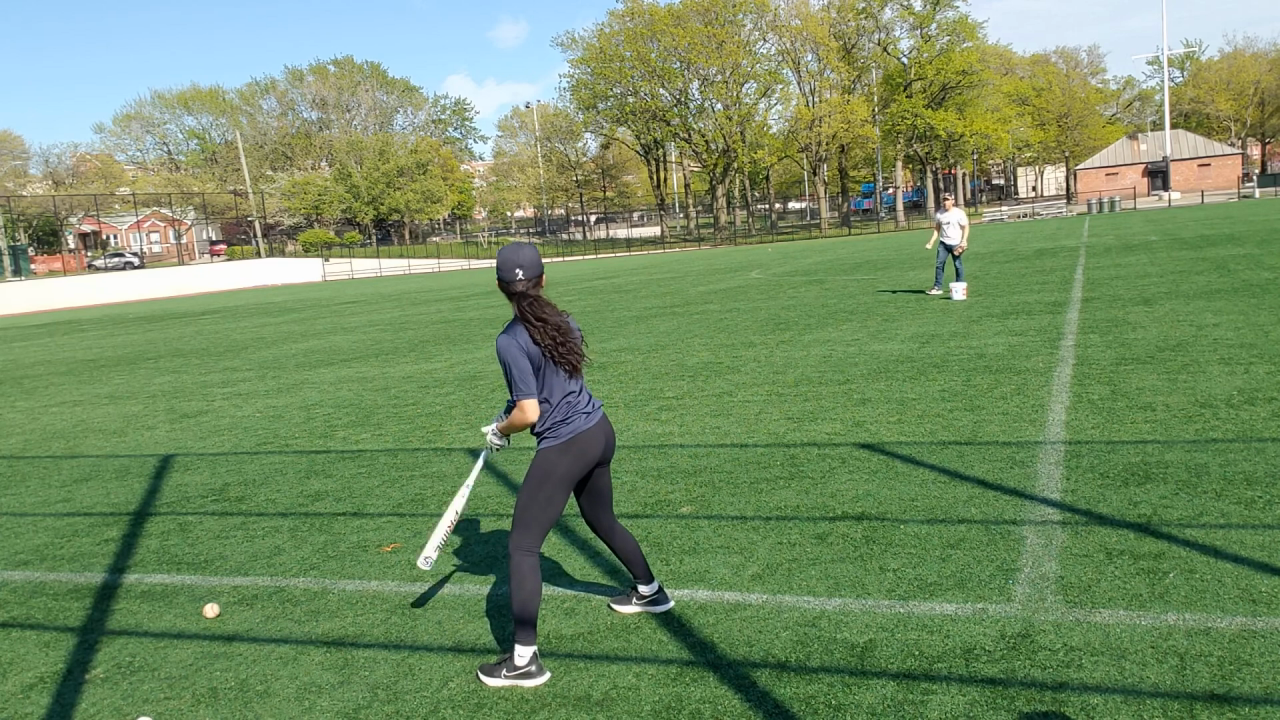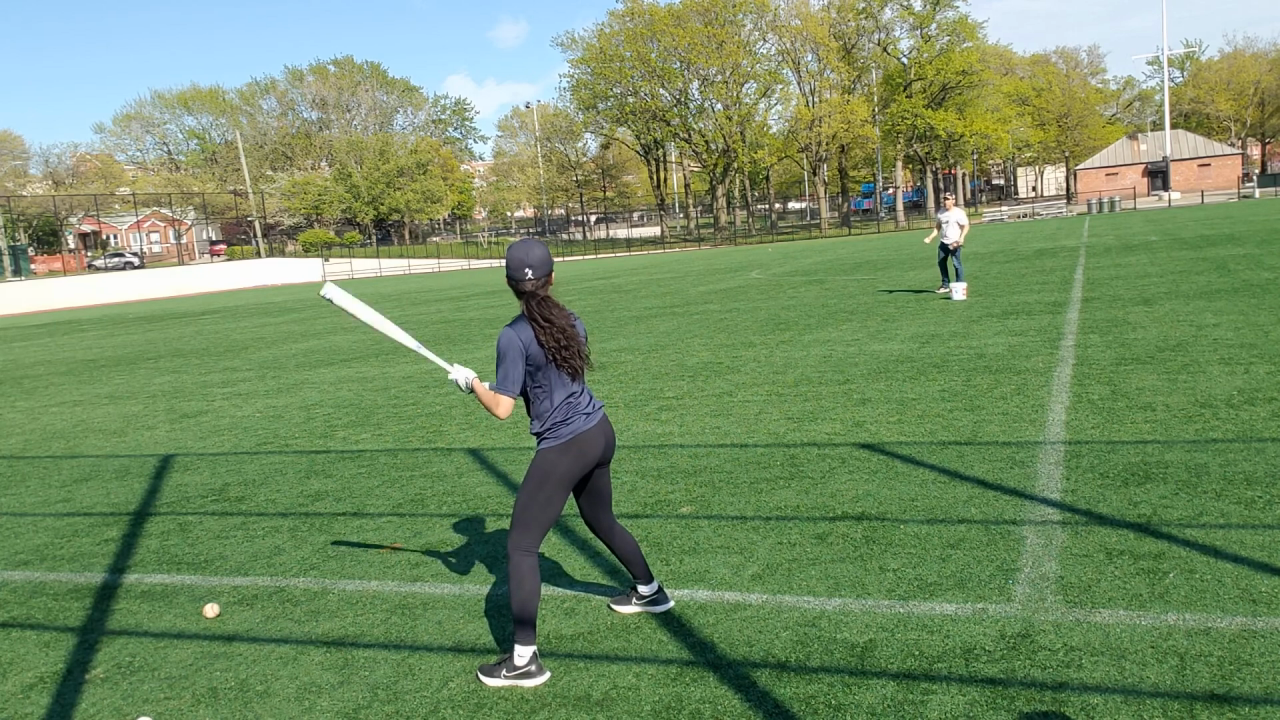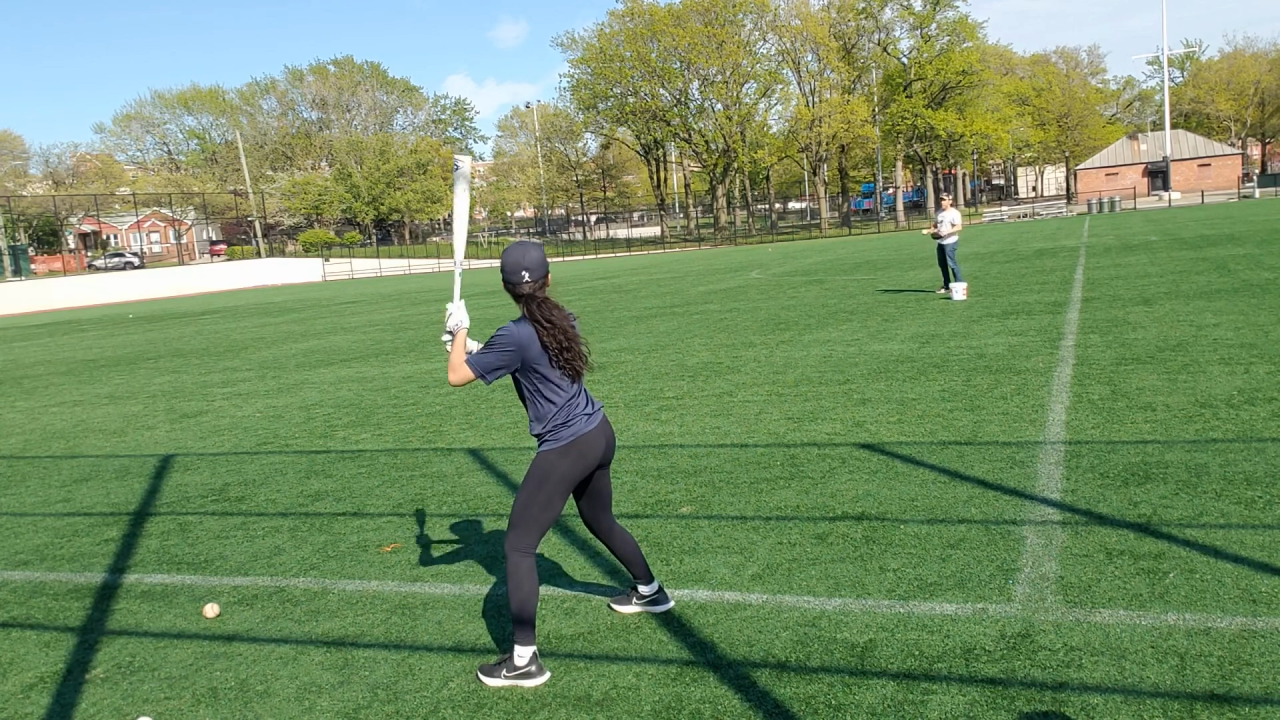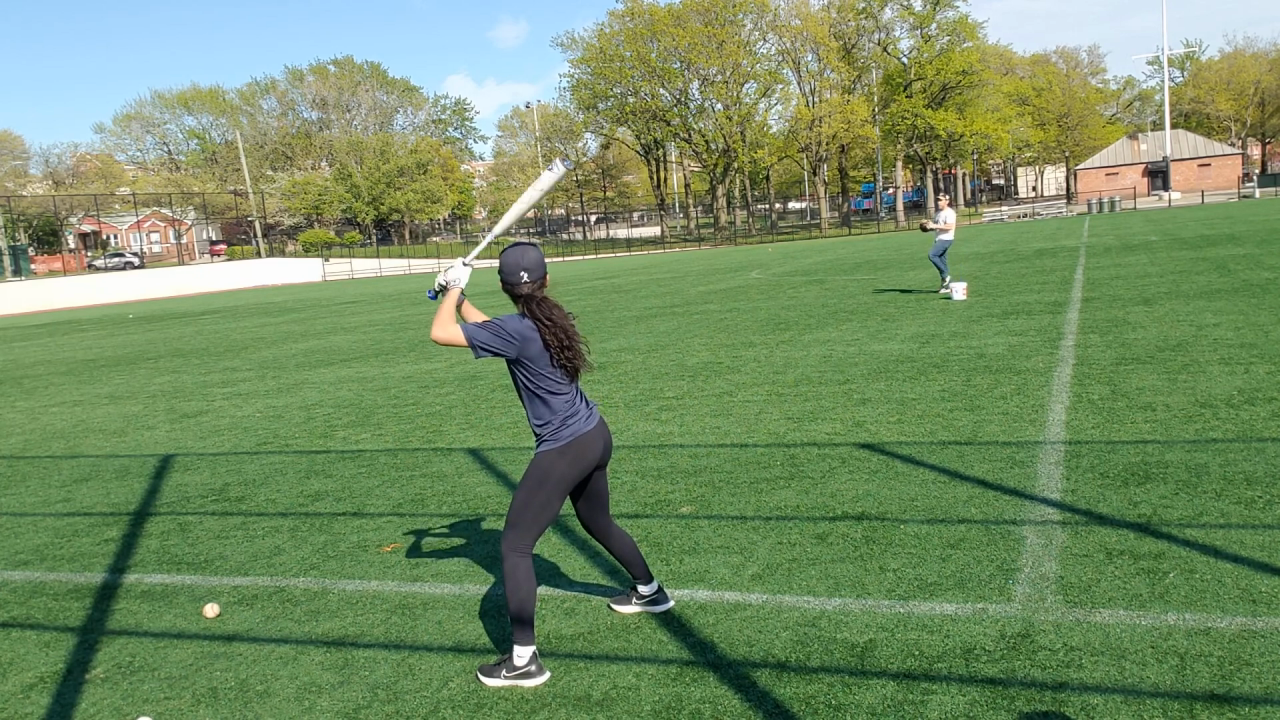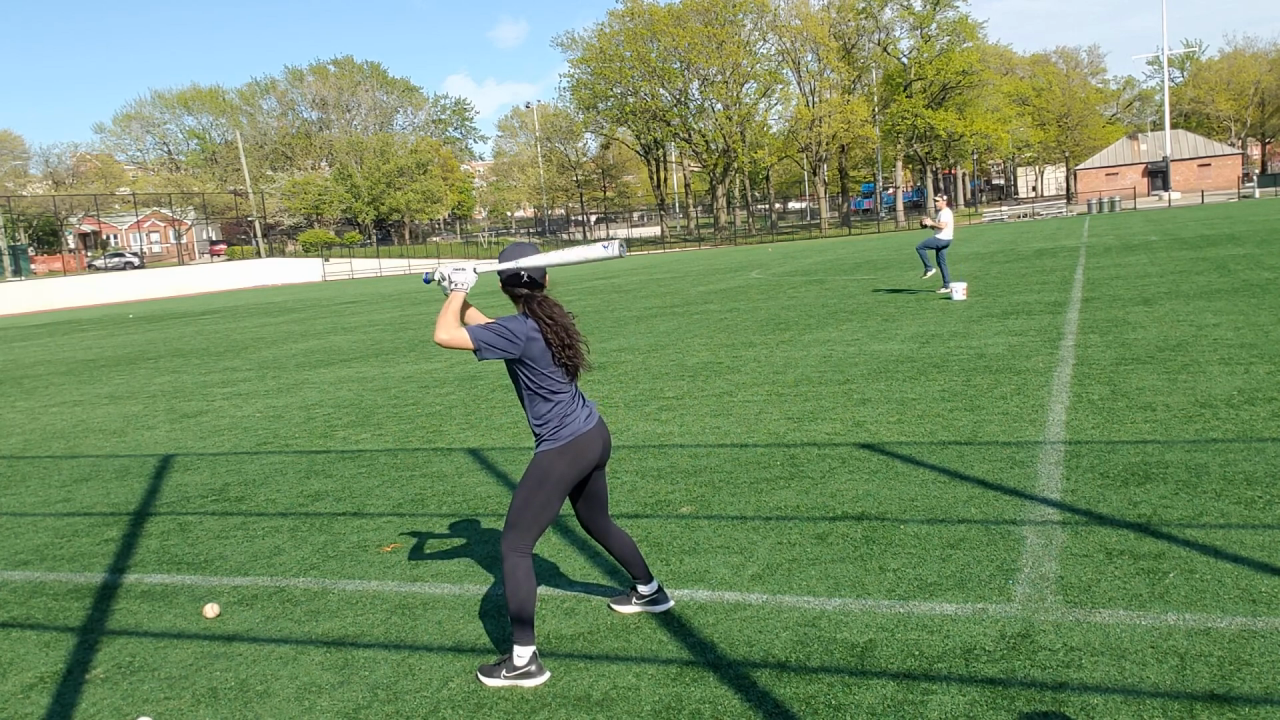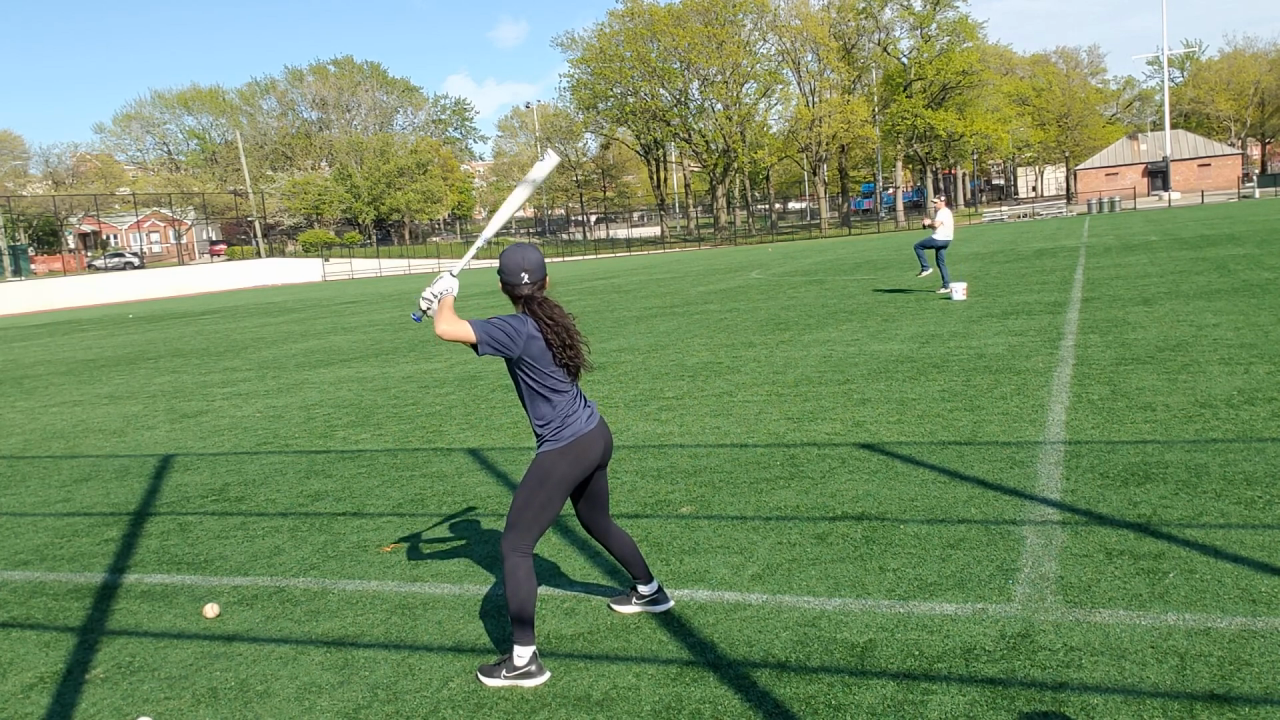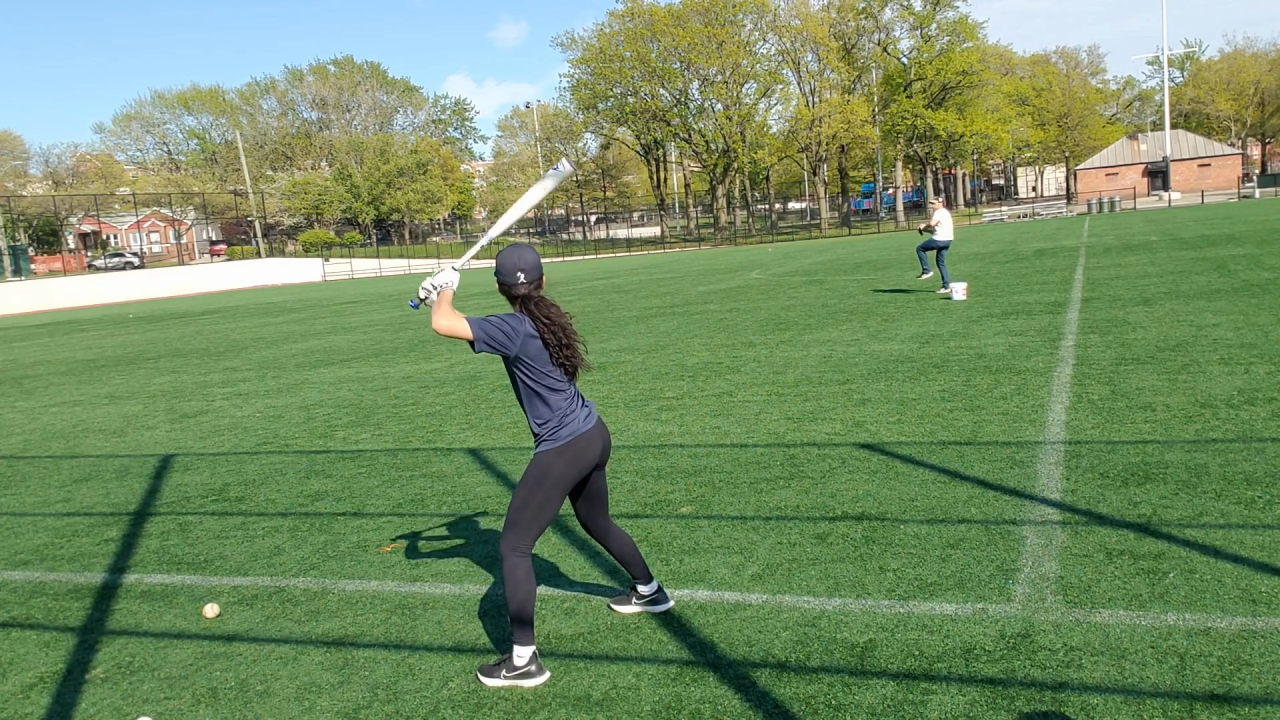
dt=0.3s
person 1, frame 1
left shoulder: (510, 340)
right shoulder: (563, 322)
left elbow: (527, 414)
left wrist: (500, 427)
left hip: (564, 448)
right hip: (599, 432)
left knee: (522, 546)
right knee: (602, 520)
left ankle: (525, 659)
right ankle: (649, 591)
person 1, frame 2
left shoulder: (514, 336)
right shoulder: (572, 323)
left elbow: (502, 408)
left wrist: (471, 382)
right wrist: (504, 382)
left hip: (564, 448)
right hip: (599, 432)
left knee: (521, 546)
right knee: (601, 520)
left ankle: (525, 659)
right ankle: (650, 591)
person 1, frame 3
left shoulder: (516, 335)
right shoulder: (561, 321)
left elbow: (457, 376)
left wrist: (457, 332)
right wrist: (472, 337)
left hip: (565, 450)
right hip: (598, 435)
left knee: (517, 546)
right knee: (601, 522)
left ankle: (525, 660)
right ankle: (650, 590)
person 1, frame 4
left shoulder: (517, 330)
right shoulder: (555, 319)
left elbow: (440, 334)
left wrist: (454, 285)
right wrist: (458, 298)
left hip: (564, 450)
right hip: (595, 436)
left knee: (514, 546)
right knee: (599, 523)
left ankle: (524, 660)
right ankle: (649, 591)
person 1, frame 5
left shoulder: (519, 330)
right shoulder: (551, 319)
left elbow: (444, 336)
right elbow: (491, 329)
left wrist: (459, 289)
right wrist: (459, 297)
left hip: (563, 451)
right hip: (594, 437)
left knee: (514, 545)
right knee: (597, 523)
left ankle: (524, 660)
right ankle: (649, 591)
person 1, frame 6
left shoulder: (519, 329)
right shoulder: (550, 320)
left elbow: (446, 331)
right elbow: (486, 335)
left wrist: (445, 295)
right wrist: (442, 307)
left hip: (565, 451)
right hip: (595, 436)
left knee: (515, 546)
right knee: (597, 522)
left ankle: (524, 660)
right ankle: (650, 591)
person 1, frame 7
left shoulder: (515, 328)
right shoulder: (545, 319)
left elbow: (443, 325)
right elbow: (480, 328)
left wrist: (446, 288)
right wrist: (442, 299)
left hip: (563, 450)
right hip: (593, 435)
left knee: (514, 546)
right knee: (597, 523)
left ankle: (524, 660)
right ankle: (650, 591)
